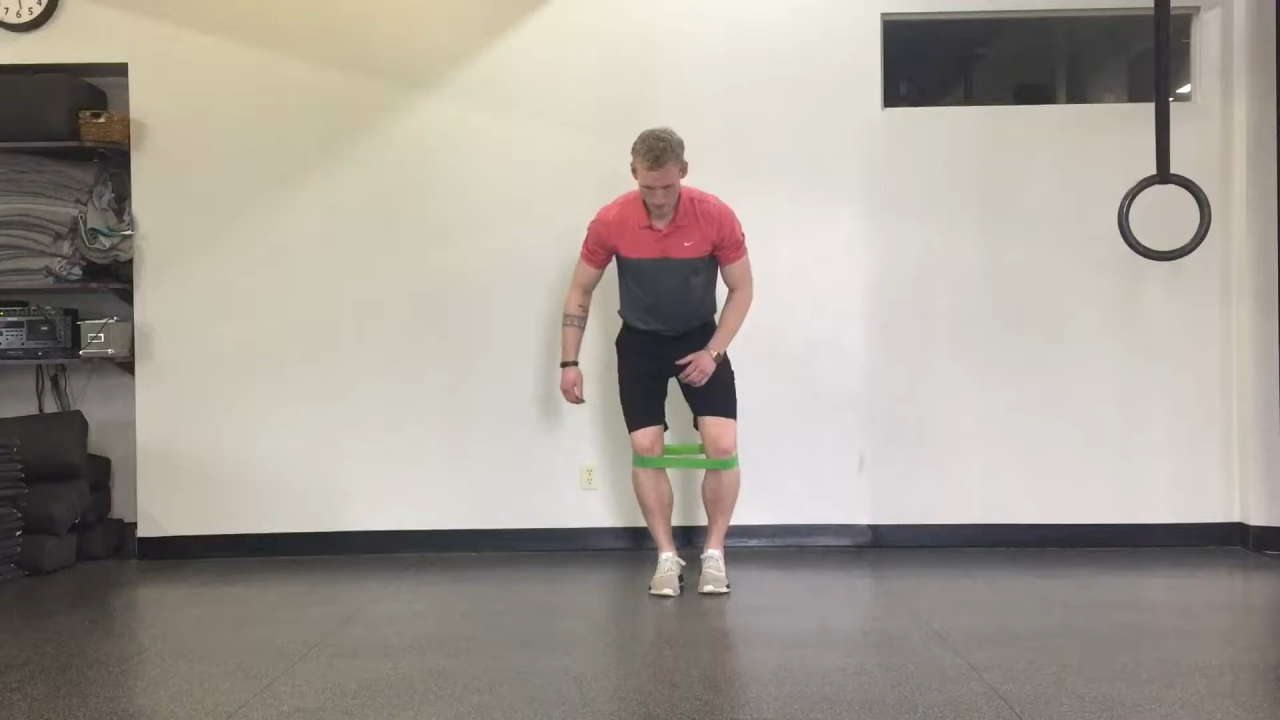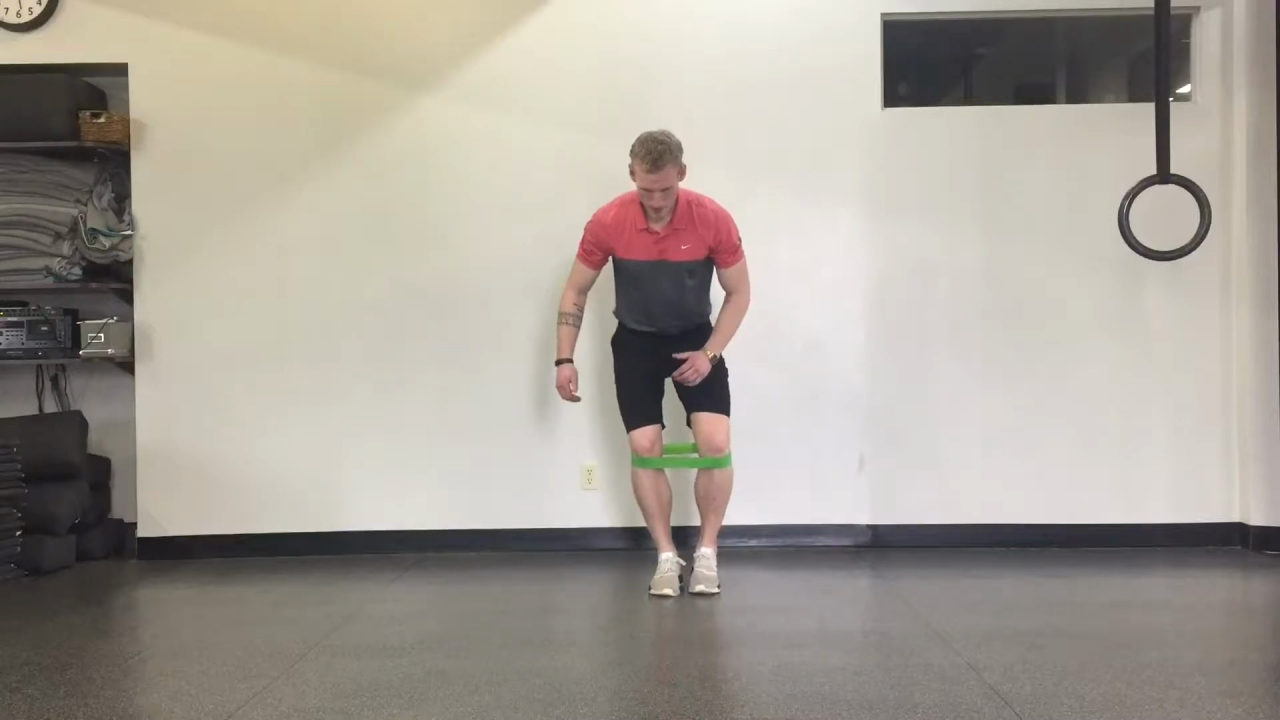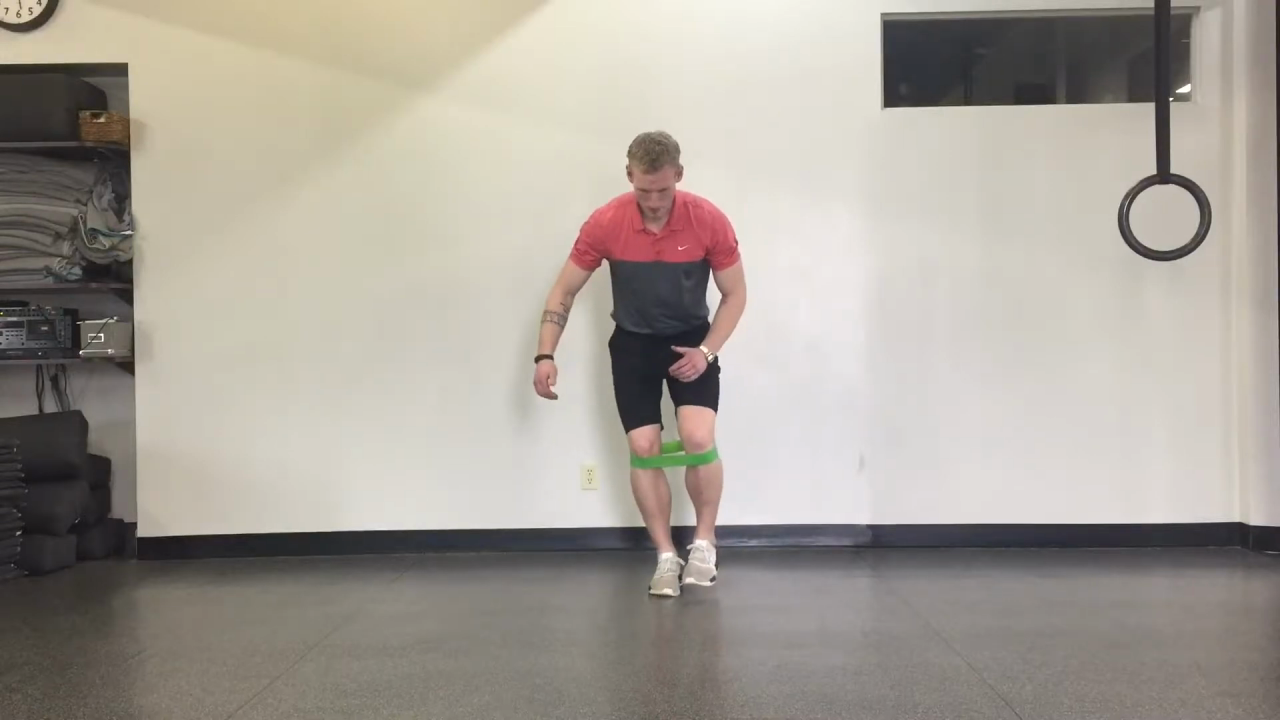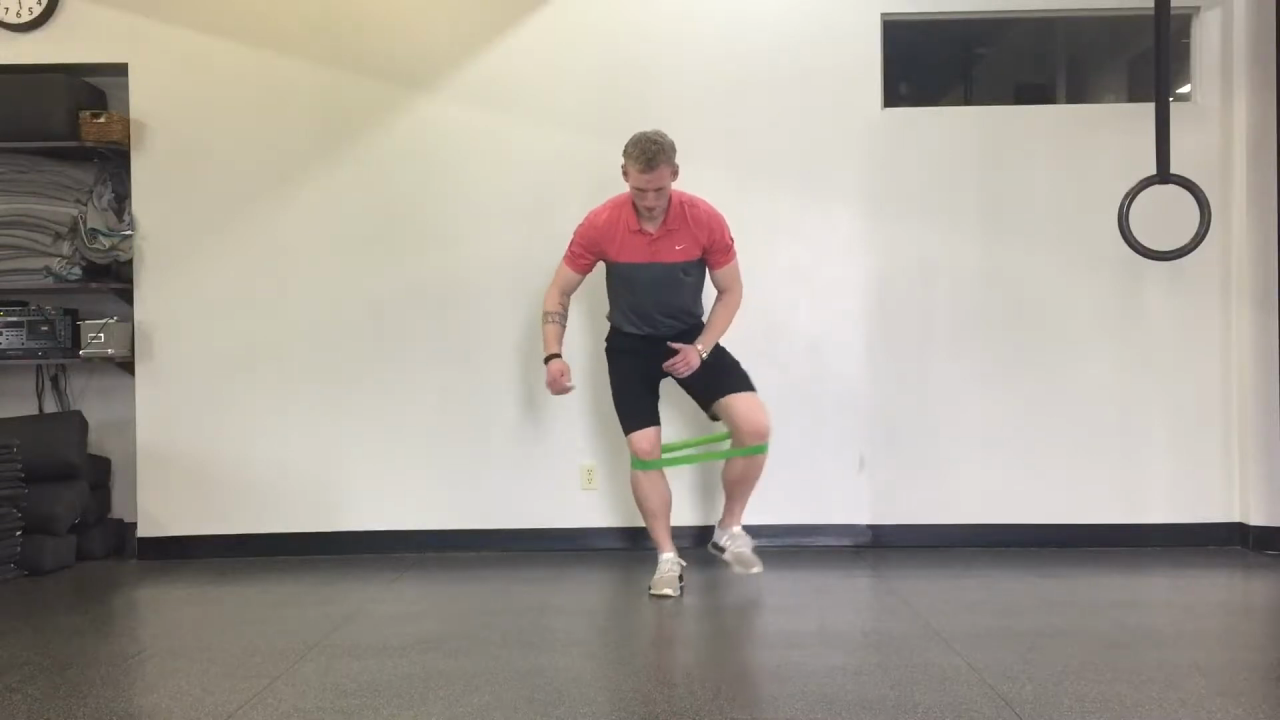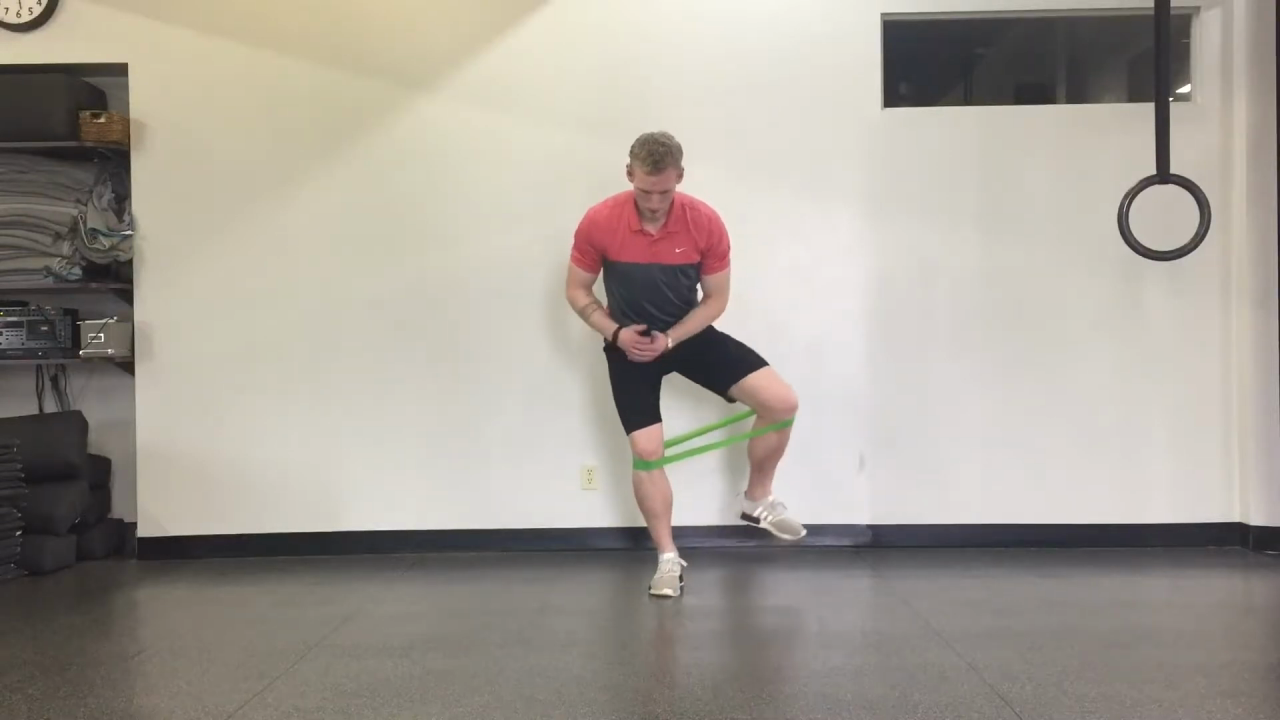
dt=0.4s
person 1, frame 1
left shoulder: (716, 217)
right shoulder: (610, 222)
left elbow: (741, 289)
right elbow: (580, 291)
left wrist: (714, 350)
right wrist: (570, 361)
left hip: (699, 339)
right hip: (640, 343)
left knee: (723, 445)
right knee: (645, 448)
left ankle: (714, 554)
right ankle: (667, 557)
person 1, frame 2
left shoulder: (713, 220)
right shoulder: (607, 223)
left elbow: (738, 293)
right elbow: (576, 291)
left wrist: (710, 352)
right wrist: (565, 359)
left hip: (695, 339)
right hip: (635, 342)
left knee: (715, 443)
right knee: (645, 447)
left ankle: (707, 551)
right ankle: (667, 557)
person 1, frame 3
left shoulder: (710, 221)
right shoulder: (604, 224)
left elbow: (735, 294)
right elbow: (564, 291)
left wrist: (707, 351)
right wrist: (545, 355)
left hip: (691, 339)
right hip: (633, 343)
left knee: (698, 439)
right knee: (643, 448)
left ankle: (703, 542)
right ankle: (666, 557)
person 1, frame 4
left shoulder: (704, 220)
right shoulder: (599, 225)
left elbow: (731, 291)
right elbow: (558, 292)
left wrist: (701, 348)
right wrist: (553, 356)
left hip: (689, 339)
right hip: (629, 345)
left knee: (754, 426)
right knee: (644, 451)
left ankle: (730, 529)
right ankle: (667, 558)
person 1, frame 5
left shoulder: (705, 222)
right shoulder: (599, 223)
left elbow: (716, 298)
right elbow: (576, 290)
left wrist: (670, 339)
right wrist: (615, 333)
left hip: (689, 332)
right hip: (631, 341)
left knee: (781, 401)
right knee: (647, 450)
left ankle: (758, 500)
right ankle: (668, 559)
